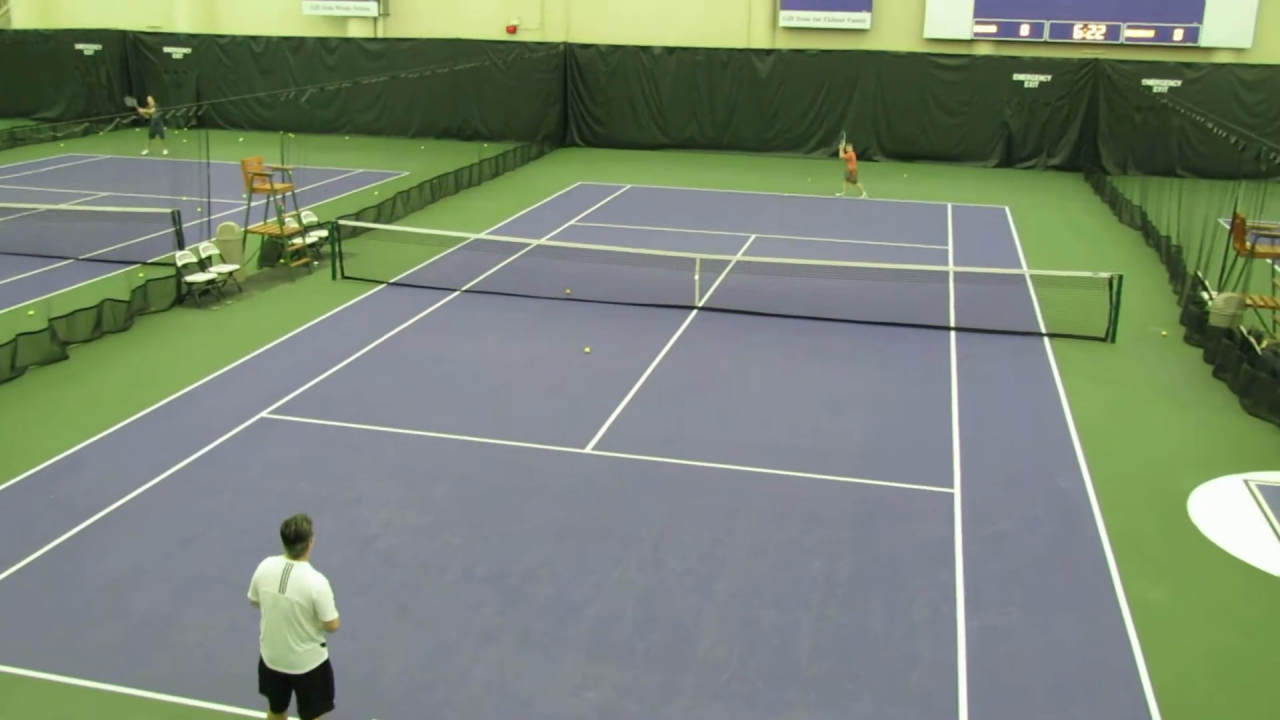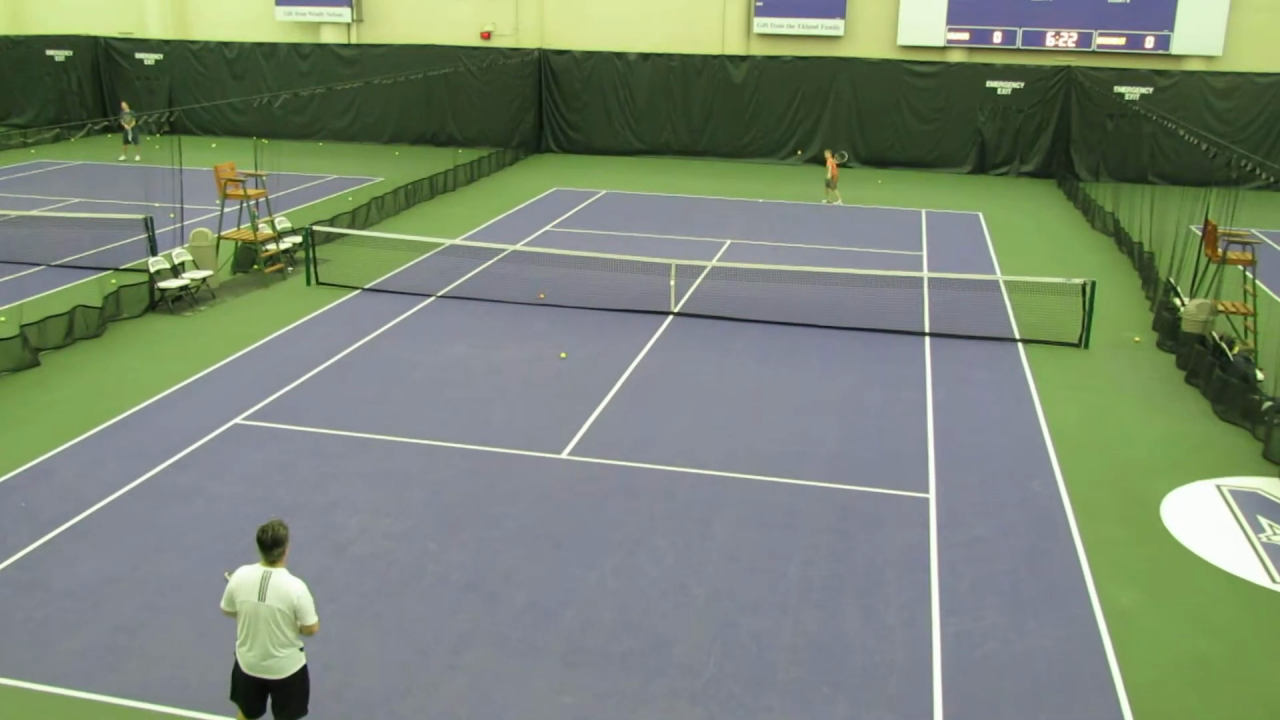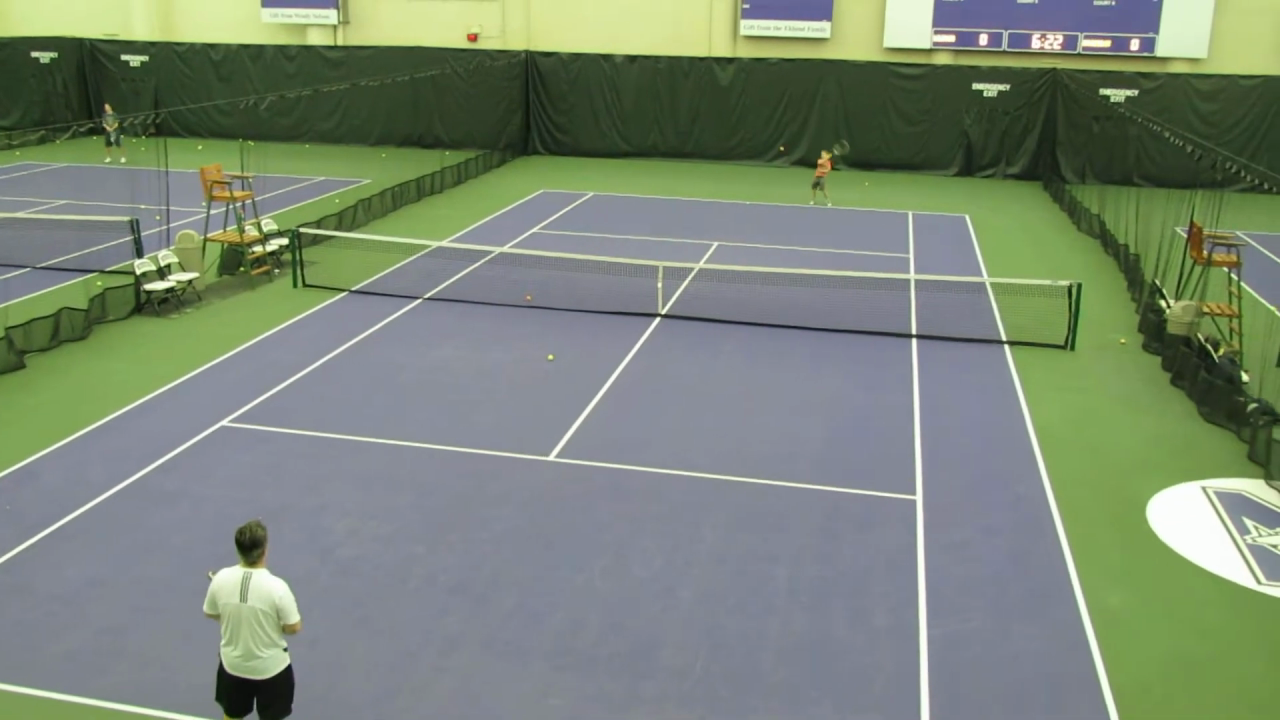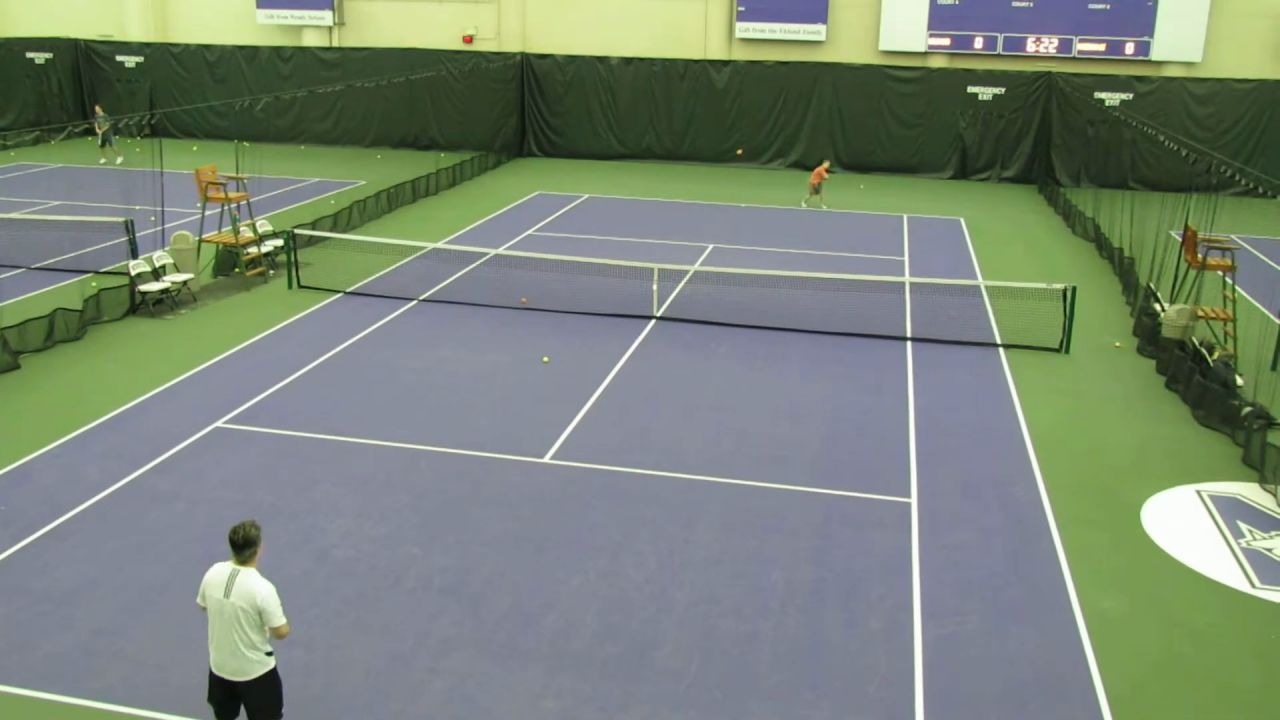
dt=0.4s
person 1, frame 1
left shoulder: (265, 567)
right shoulder: (315, 581)
left elbow: (254, 601)
right elbow: (332, 625)
left hip: (271, 656)
right hip: (307, 662)
person 1, frame 2
left shoulder: (240, 576)
right shoulder: (295, 587)
left elbow: (228, 611)
right elbow: (311, 629)
left hip: (248, 662)
right hip: (285, 667)
person 1, frame 3
left shoulder: (221, 579)
right shoulder: (276, 587)
left elbow: (210, 613)
right elbow: (293, 627)
left hip: (233, 664)
right hip: (270, 667)
person 1, frame 4
left shoulder: (213, 573)
right shoulder: (262, 588)
left elbow: (204, 605)
right elbow: (281, 632)
left hip: (219, 664)
right hip: (255, 670)
